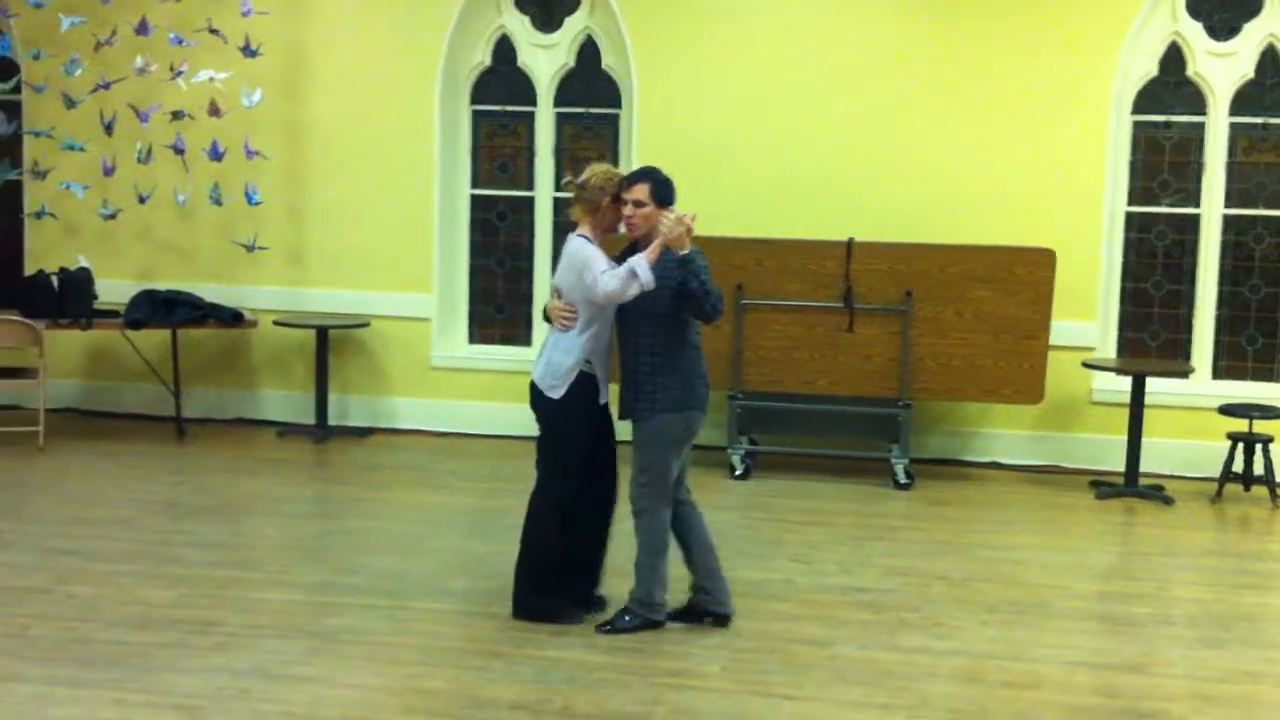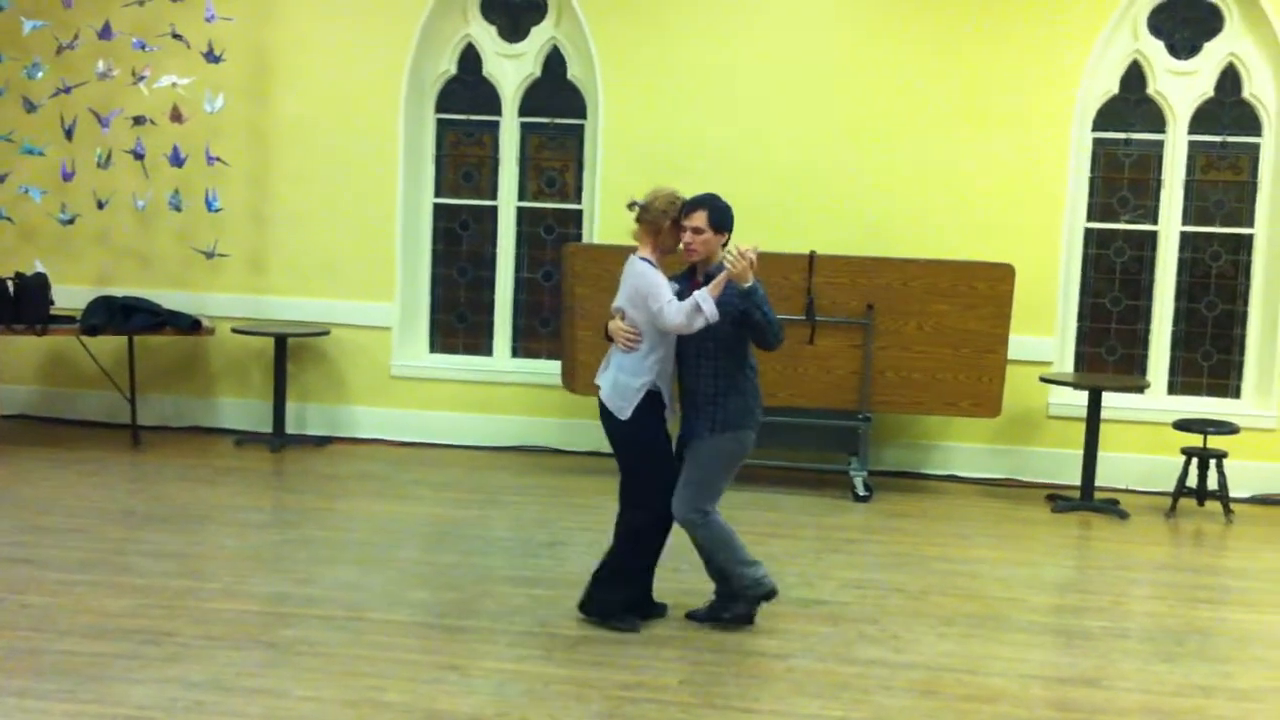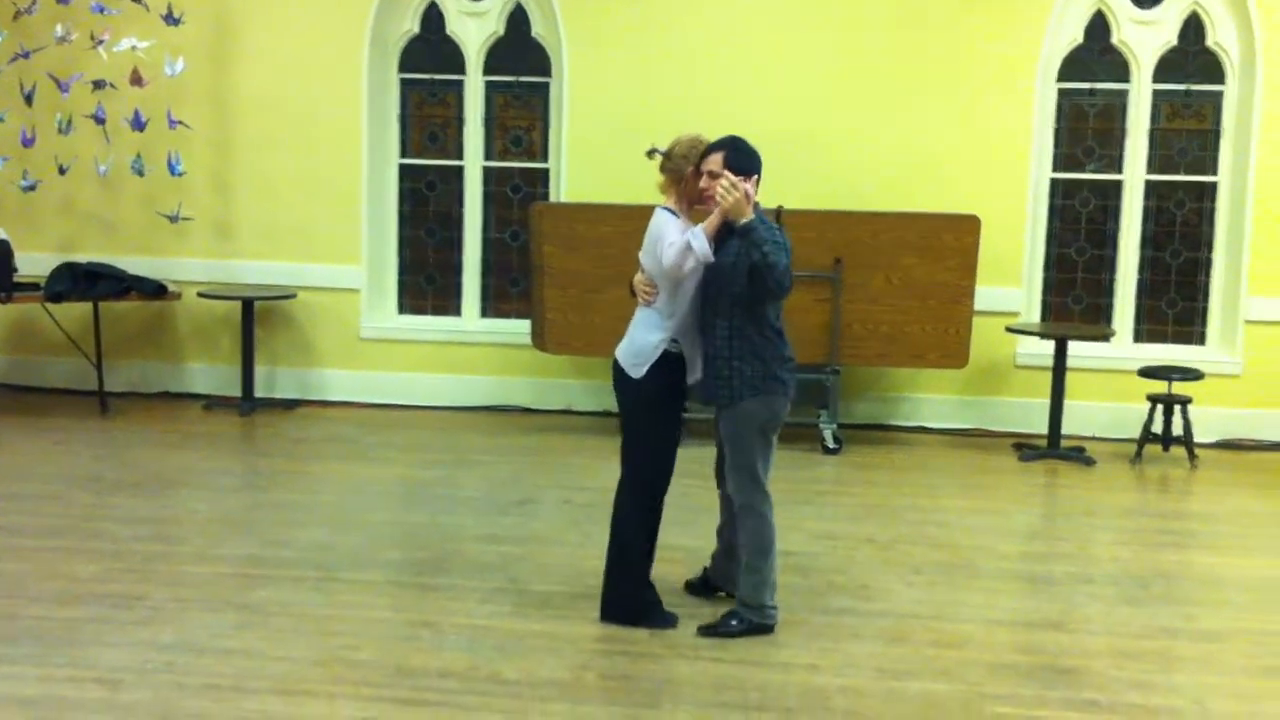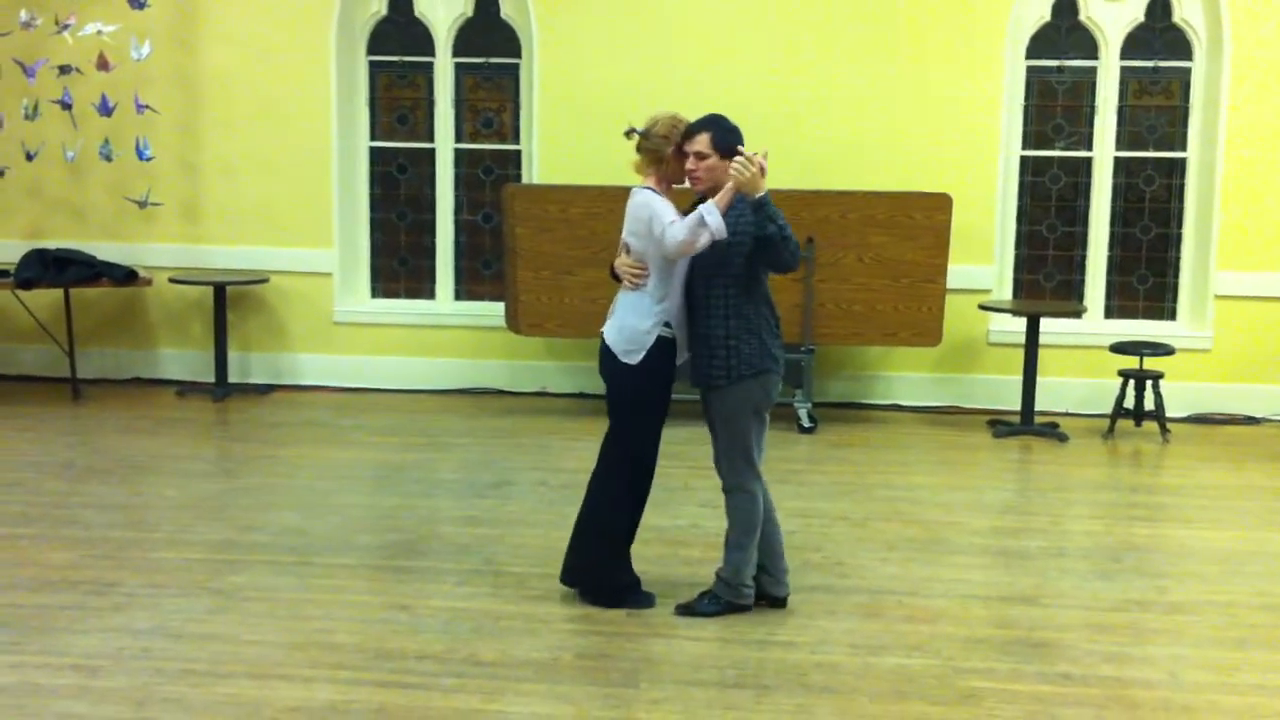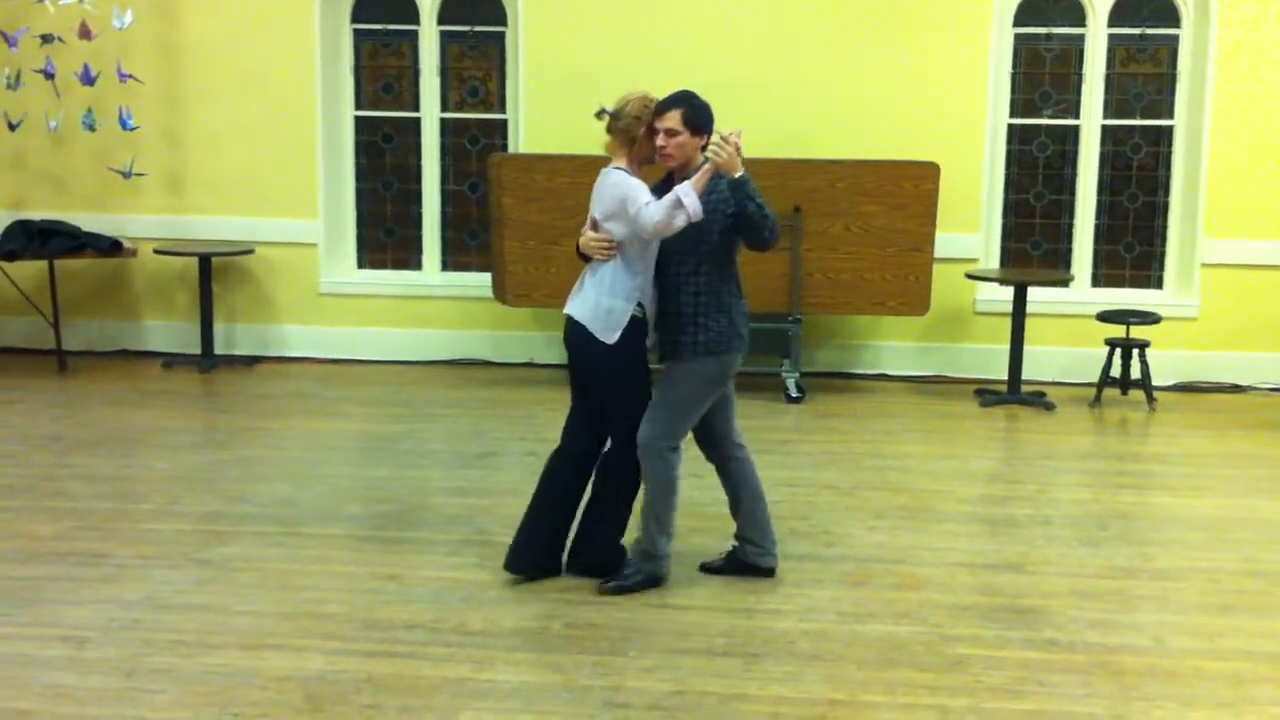
dt=1s
person 1, frame 1
left shoulder: (681, 261)
right shoulder: (623, 263)
left elbow: (710, 310)
right elbow: (587, 304)
left wrist: (683, 252)
right wrist: (555, 307)
left hip: (673, 399)
right hip: (648, 398)
left knee: (650, 499)
right knee: (675, 497)
left ankle: (648, 606)
right ankle: (711, 596)
person 1, frame 2
left shoulder: (738, 288)
right shoulder: (678, 286)
left elbow: (771, 340)
right elbow: (642, 320)
left wrist: (747, 285)
right wrist: (615, 326)
left hip: (729, 419)
right hip: (697, 417)
left knee: (690, 509)
right knee: (697, 509)
left ankle: (753, 582)
right ankle: (733, 597)
person 1, frame 3
left shoulder: (763, 235)
right shoulder: (718, 235)
left elbow: (778, 284)
left wrist: (746, 220)
right wrist: (643, 281)
left hip: (757, 385)
right hip: (731, 382)
left knee: (749, 494)
right knee: (730, 484)
left ankle: (757, 608)
right ankle: (725, 572)
person 1, frame 4
left shoulder: (749, 214)
right shoulder: (694, 216)
left elbow: (788, 259)
right elbow: (658, 264)
left wrist: (759, 195)
right wrist: (623, 263)
left hip: (747, 364)
right hip: (714, 365)
left knee: (739, 476)
right knee: (739, 474)
left ankle: (735, 587)
right ankle: (771, 581)
person 1, frame 5
left shoulder: (723, 193)
right shoulder: (658, 193)
left elbow: (764, 238)
left wrist: (736, 176)
right wrist: (587, 241)
left hip: (711, 340)
right hip: (685, 340)
left knee: (655, 441)
right knee: (723, 446)
left ankle: (651, 558)
right ankle: (757, 551)
person 2, frame 1
left shoulder: (586, 249)
right shoulder: (583, 252)
right elbow: (611, 290)
right wrist: (661, 244)
left hip: (583, 385)
right hip: (565, 387)
left knee: (597, 486)
right knee: (558, 489)
left ankle: (574, 588)
right ankle: (536, 597)
person 2, frame 2
left shoulder: (642, 268)
right shoulder: (646, 275)
right elbow: (677, 319)
right wrist: (724, 278)
left hip: (632, 398)
right hip: (633, 402)
left knee: (645, 500)
right knee: (655, 502)
left ankle: (631, 597)
right ankle: (605, 598)
person 2, frame 3
left shoulder: (677, 221)
right shoulder: (667, 222)
right elbow: (677, 262)
right wrist: (722, 214)
left hip: (663, 364)
right hip: (647, 366)
left knee: (652, 476)
right knee: (643, 479)
left ankle: (630, 589)
right ankle: (628, 601)
person 2, frame 4
left shoulder: (647, 201)
right shoulder: (651, 204)
right elbow: (682, 240)
right wrist: (732, 188)
left hip: (635, 347)
right hip: (640, 351)
left knee: (622, 460)
right knee: (630, 464)
left ankle: (588, 568)
right ankle: (607, 581)
person 2, frame 5
left shoulder: (613, 180)
right shoulder: (624, 187)
right elbow: (657, 222)
right wrist: (709, 170)
left hip: (591, 325)
right hip: (611, 330)
left knee: (583, 439)
right knee: (632, 440)
left ankle: (536, 551)
right ankle: (597, 551)
